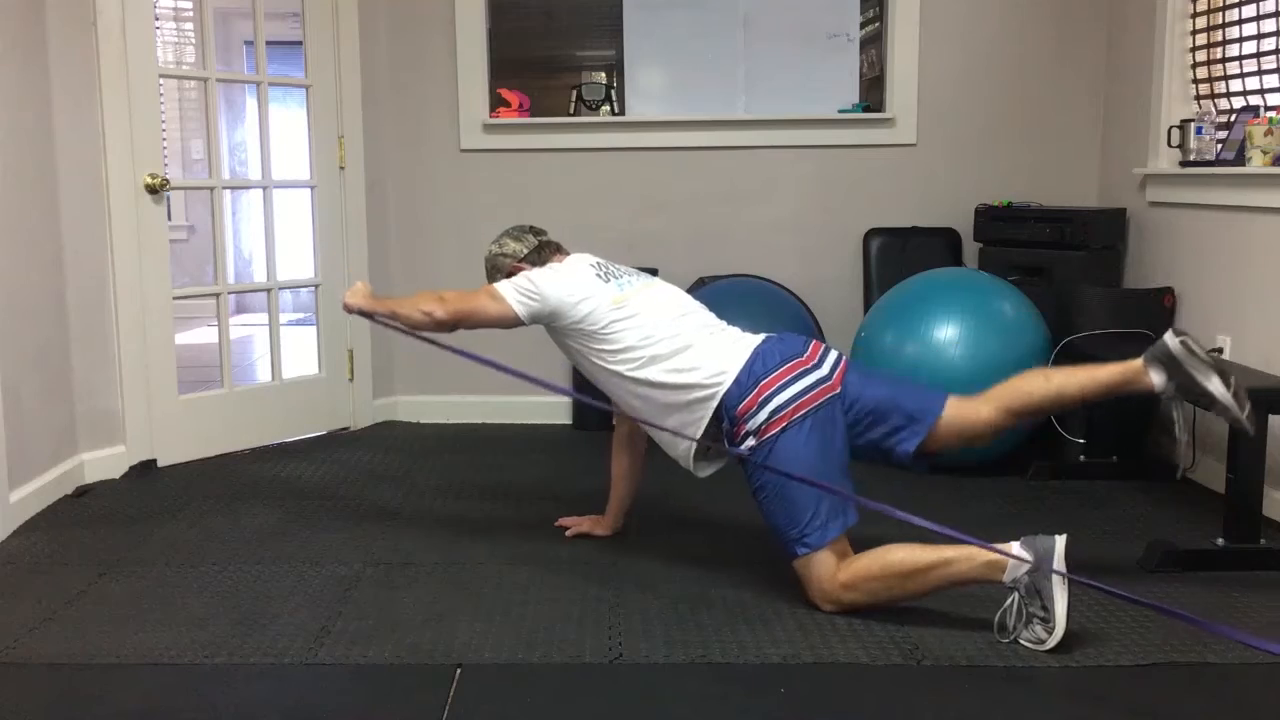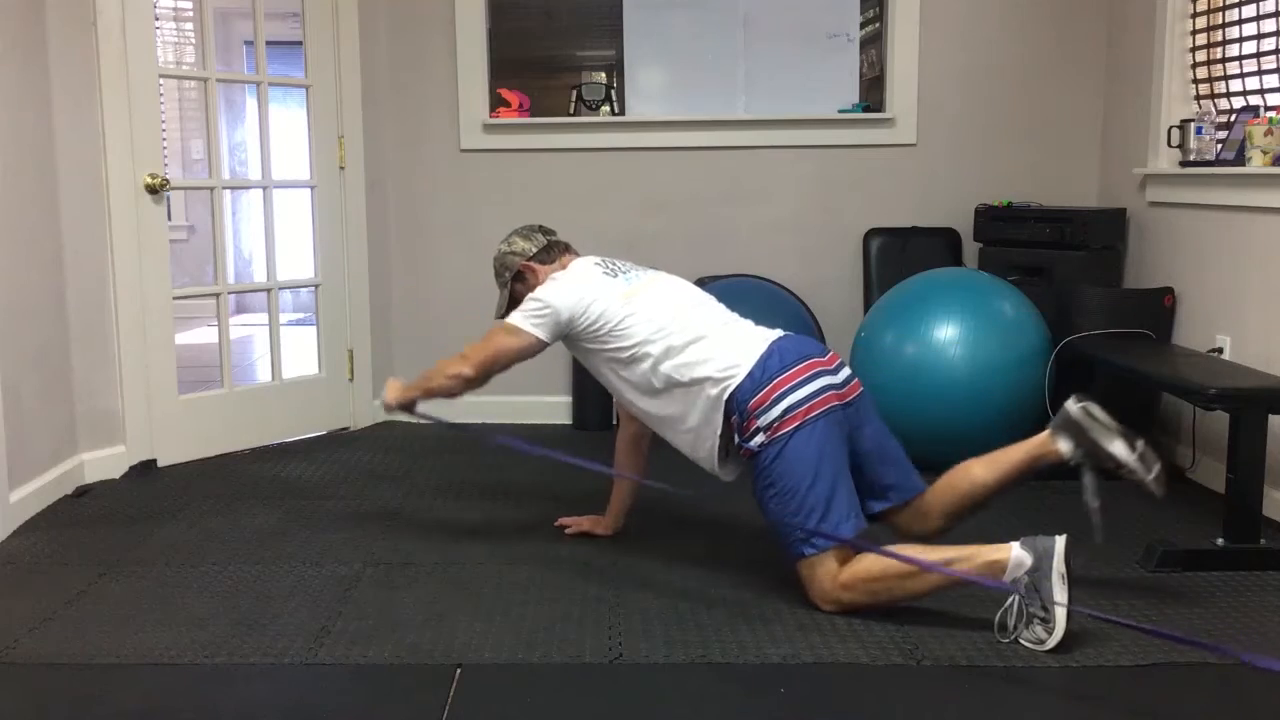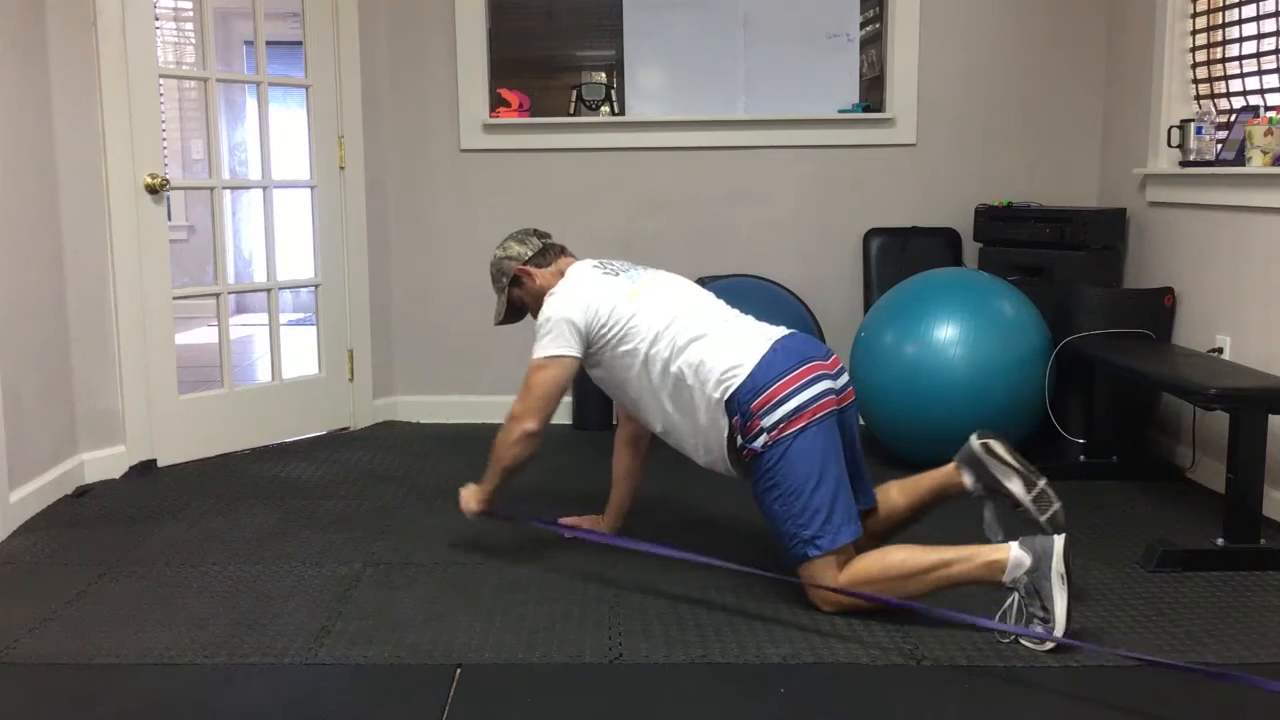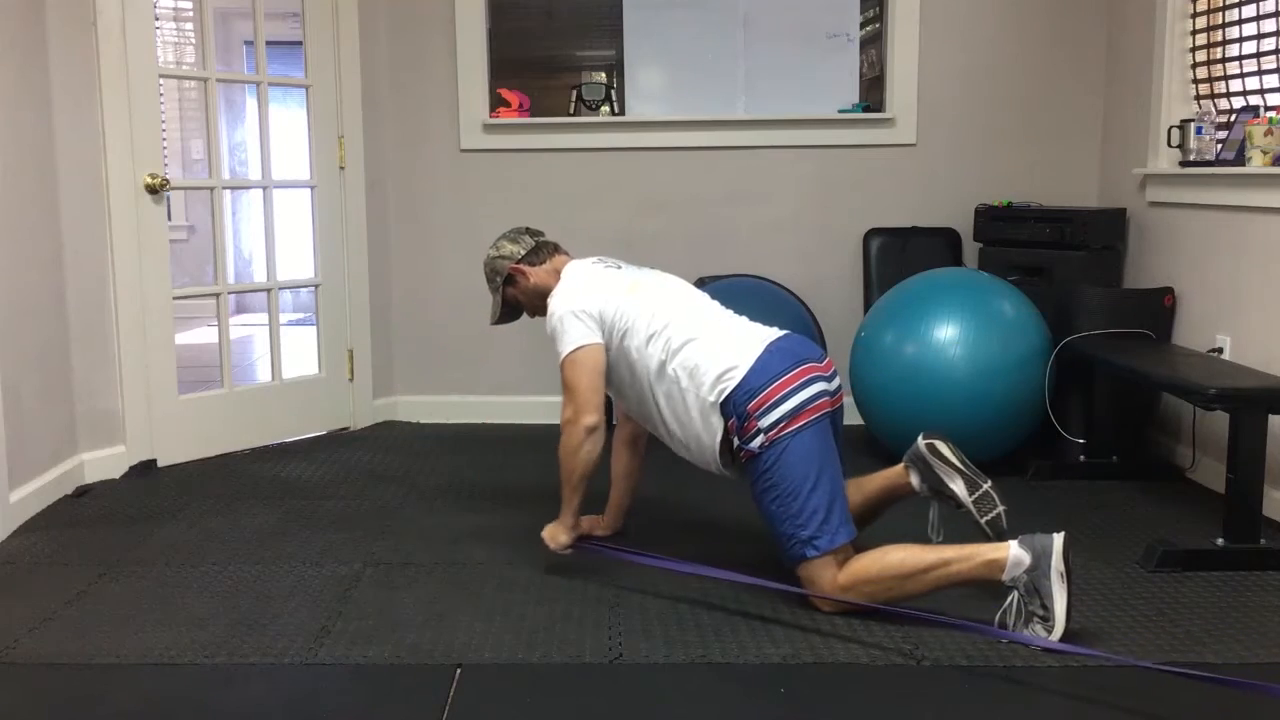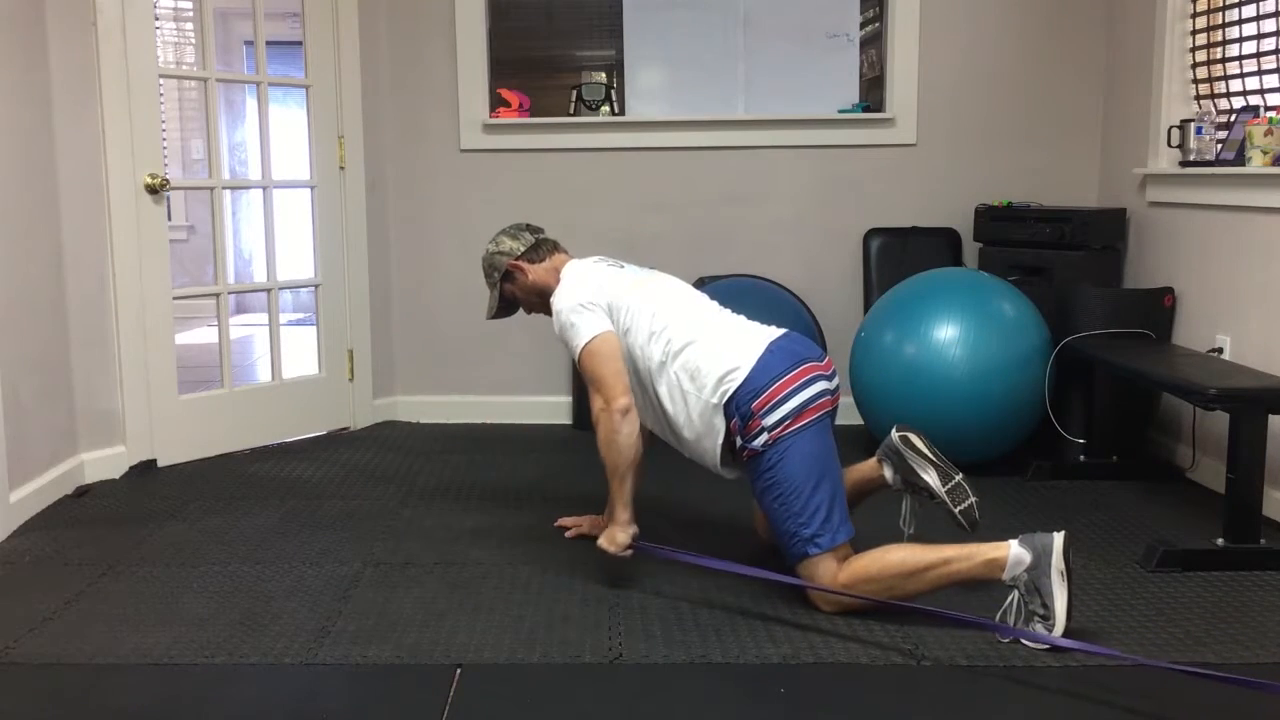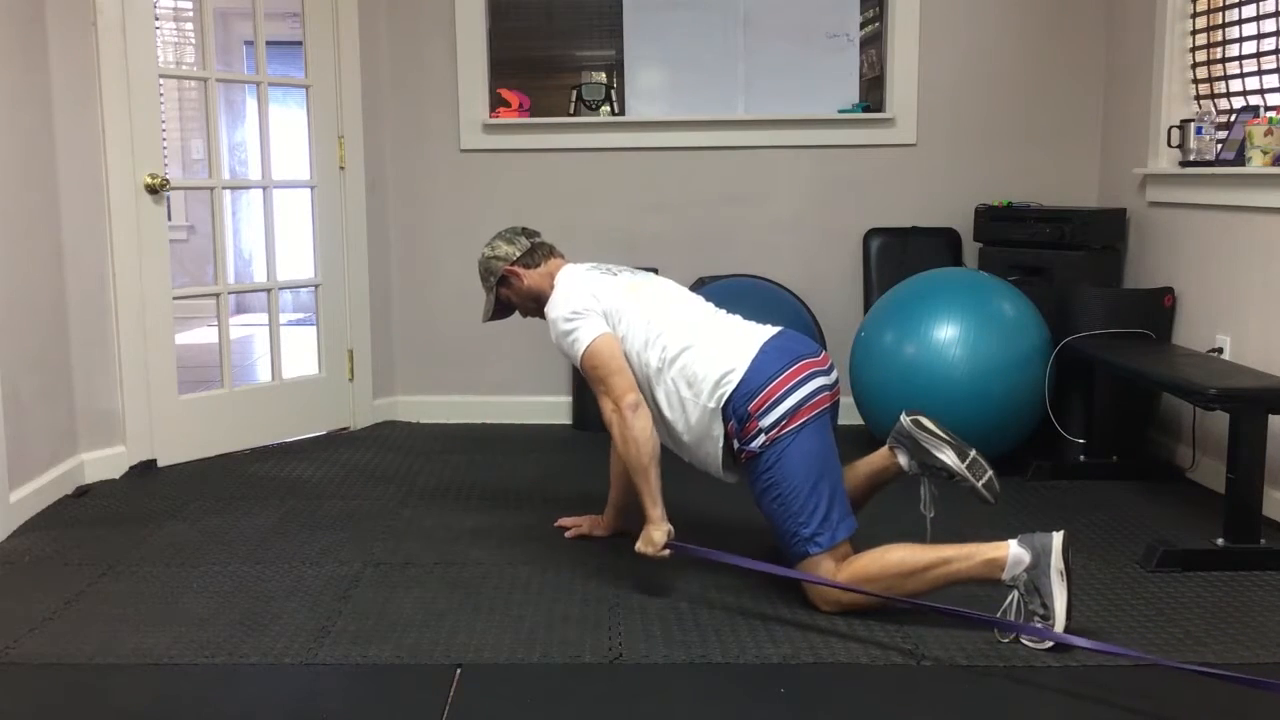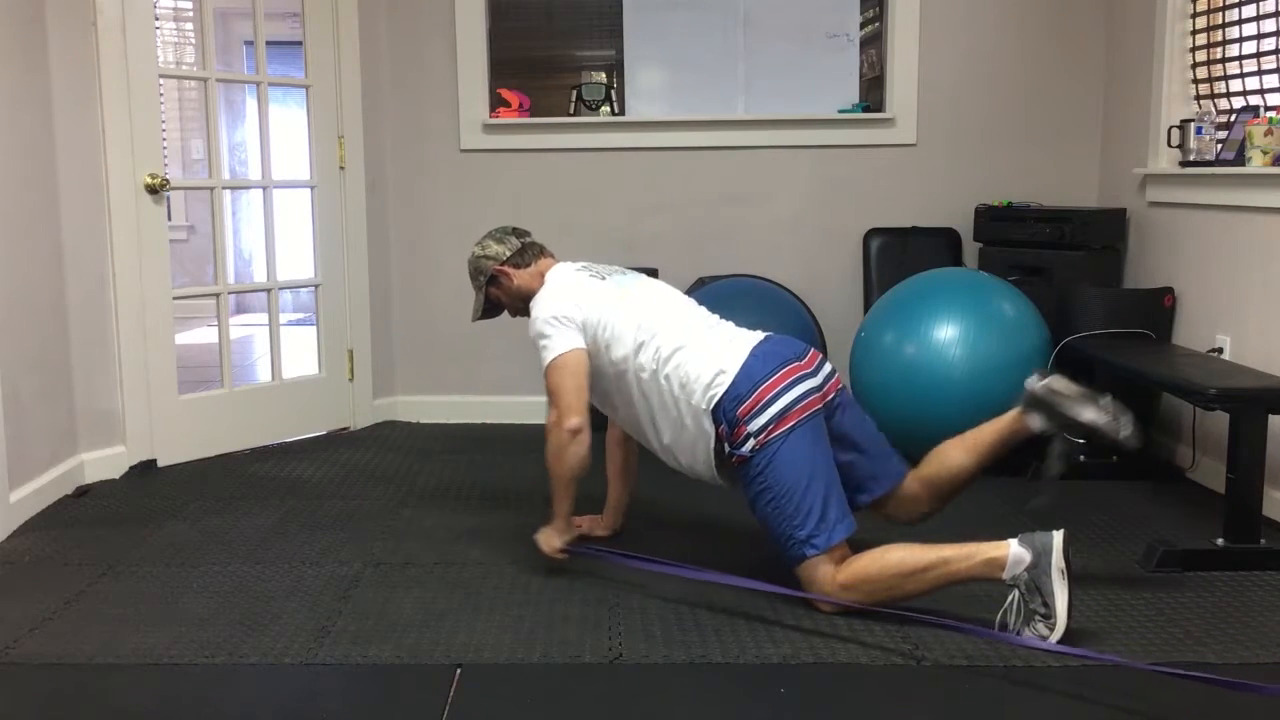
dt=0.4s
person 1, frame 1
left shoulder: (554, 286)
right shoulder: (612, 281)
left elbow: (442, 312)
right elbow: (630, 420)
left wrist: (370, 301)
right wrist: (609, 517)
left hip: (769, 408)
right hip: (801, 365)
left knee: (833, 582)
right knee: (981, 414)
left ankle: (1011, 560)
right ankle: (1154, 368)
person 1, frame 2
left shoulder: (562, 294)
right shoulder: (618, 282)
left elbow: (470, 368)
right elbow: (635, 418)
left wrist: (406, 392)
right wrist: (609, 517)
left hip: (775, 406)
right hip: (812, 369)
left knee: (834, 583)
right knee: (924, 514)
left ankle: (1014, 560)
right ankle: (1060, 438)
person 1, frame 3
left shoulder: (567, 303)
right shoulder: (618, 284)
left elbow: (527, 423)
right elbow: (634, 420)
left wrist: (483, 492)
right wrist: (610, 519)
left hip: (775, 405)
right hip: (810, 368)
left knee: (834, 583)
right knee: (860, 527)
left ankle: (1017, 560)
right ankle: (964, 471)
person 1, frame 4
left shoulder: (570, 301)
right shoulder: (611, 281)
left elbow: (585, 423)
right elbow: (632, 421)
left wrist: (566, 520)
right wrist: (610, 520)
left hip: (769, 406)
right hip: (801, 368)
left knee: (831, 582)
right knee: (819, 520)
left ankle: (1016, 559)
right ankle: (913, 474)
person 1, frame 5
left shoulder: (573, 298)
right shoulder: (607, 279)
left elbow: (617, 410)
right elbow: (637, 409)
left wrist: (621, 519)
right wrist: (606, 515)
left hip: (768, 404)
right hip: (796, 367)
left knee: (831, 583)
right knee: (777, 528)
left ankle: (1017, 557)
right ankle: (887, 466)
person 1, frame 6
left shoulder: (568, 306)
right shoulder: (603, 282)
left elbow: (627, 410)
right elbow: (631, 411)
left wrist: (654, 518)
right wrist: (609, 519)
left hip: (767, 403)
right hip: (795, 362)
left knee: (830, 583)
right knee: (791, 525)
left ankle: (1016, 557)
right ankle: (898, 453)
person 1, frame 7
left shoulder: (551, 306)
right shoulder: (598, 280)
left elbow: (571, 427)
right elbow: (625, 413)
left wrist: (560, 524)
right wrist: (608, 518)
left hip: (760, 410)
right hip: (794, 366)
left knee: (835, 583)
right knee: (913, 497)
left ankle: (1010, 556)
right ankle: (1032, 412)
